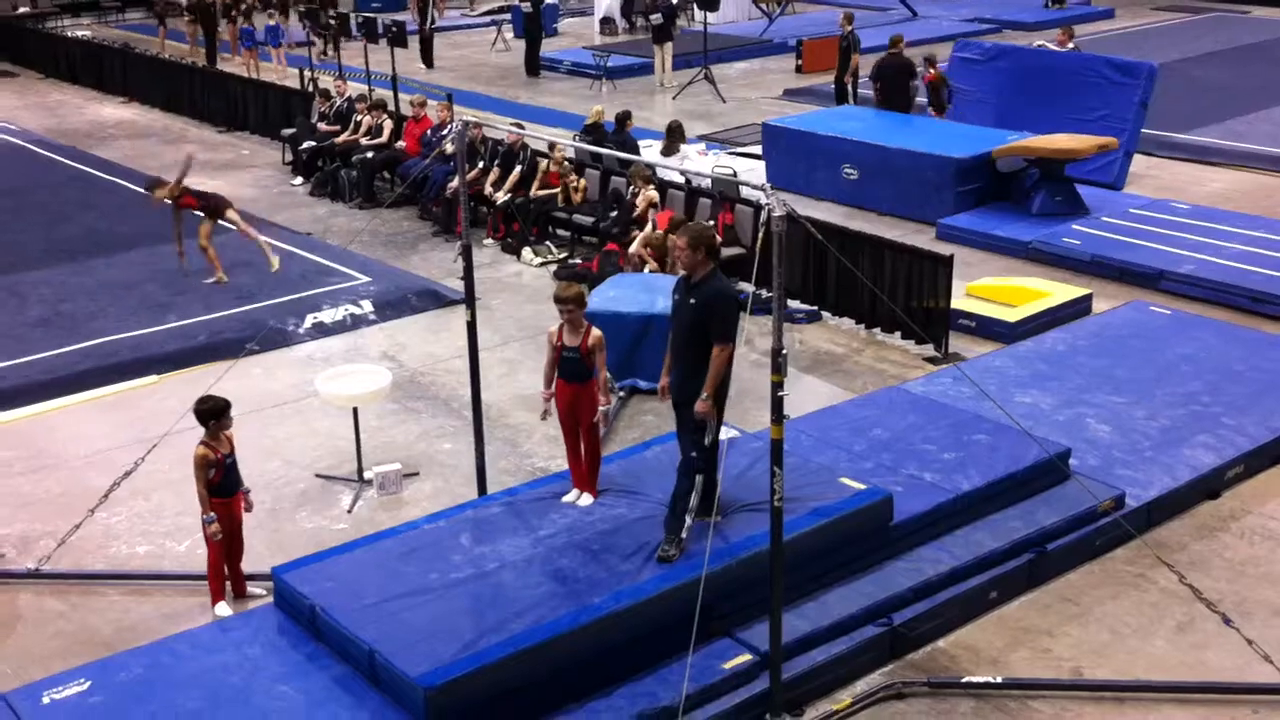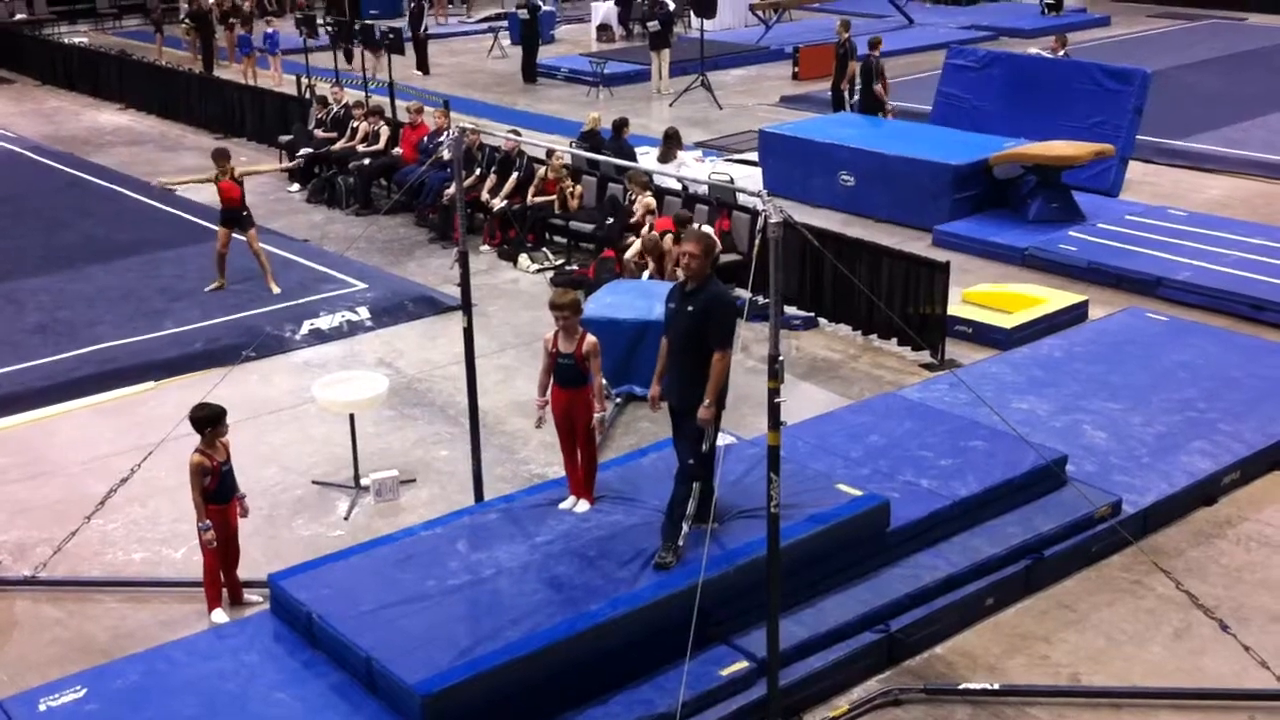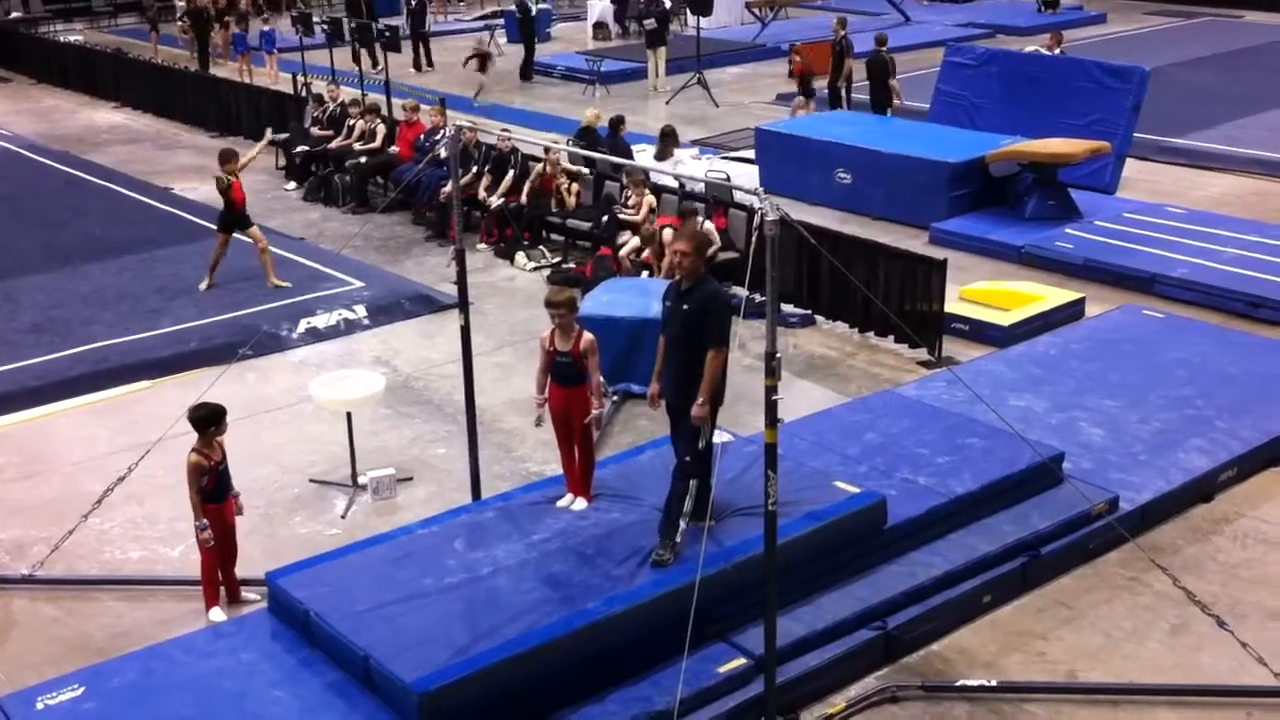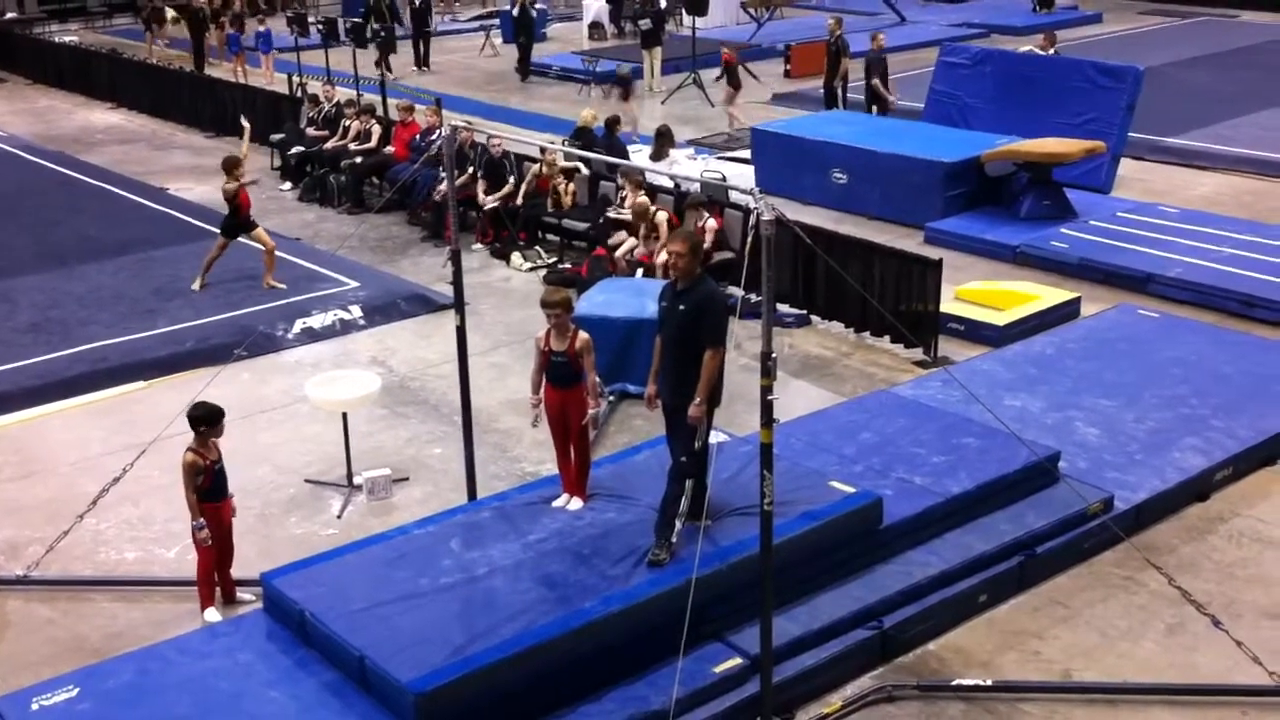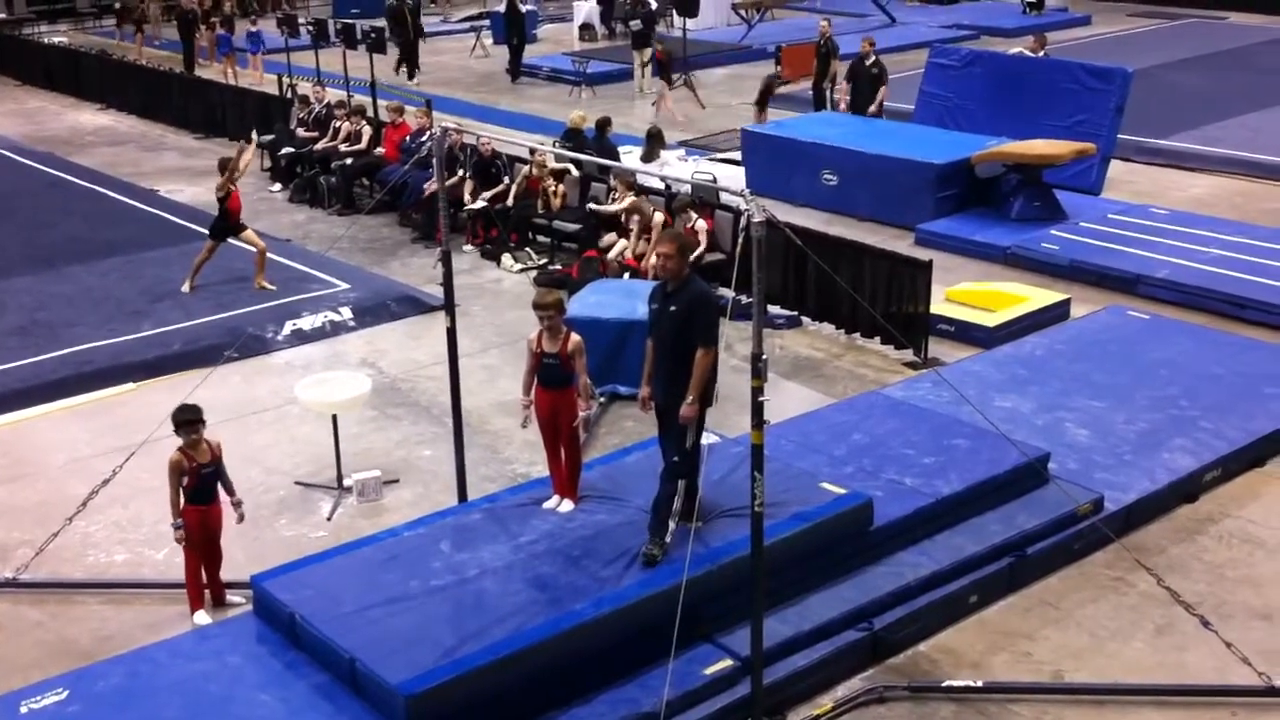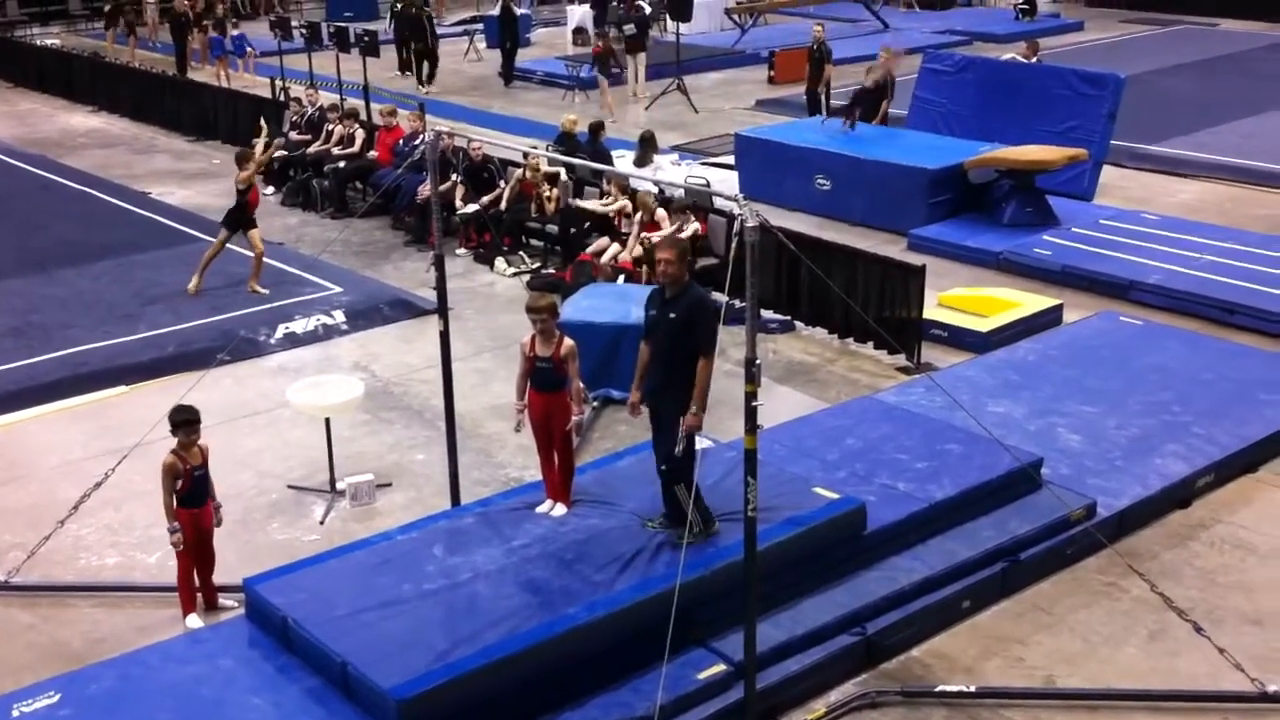
dt=0.7s
person 1, frame 1
left shoulder: (721, 293)
right shoulder: (683, 284)
left elbow: (723, 349)
left wrist: (707, 396)
right wrist: (667, 373)
left hip: (703, 392)
right hip: (682, 385)
left knee: (693, 460)
right knee: (697, 452)
left ankle: (675, 533)
right ankle: (706, 506)
person 1, frame 2
left shoulder: (719, 299)
right shoulder: (676, 292)
left elbow: (722, 354)
left wrist: (710, 402)
right wrist: (657, 381)
left hip: (701, 398)
right hip: (678, 392)
left knee: (690, 467)
right knee: (693, 459)
left ankle: (672, 539)
right ankle: (702, 512)
person 1, frame 3
left shoulder: (714, 297)
right shoulder: (672, 290)
left elbow: (717, 352)
left wrist: (703, 401)
right wrist: (656, 380)
left hip: (699, 395)
right hip: (675, 390)
left knee: (687, 464)
right knee: (692, 456)
left ankle: (669, 536)
right ankle: (700, 509)
person 1, frame 4
left shoulder: (710, 297)
right shoulder: (668, 291)
left elbow: (714, 352)
left wrist: (700, 400)
right wrist: (653, 380)
left hip: (694, 395)
right hip: (671, 390)
left knee: (683, 464)
right knee: (686, 456)
left ankle: (665, 536)
right ankle: (696, 509)
person 1, frame 5
left shoulder: (701, 296)
right shoulder: (657, 292)
left elbow: (705, 351)
left wrist: (693, 399)
right wrist: (646, 383)
left hip: (688, 395)
right hip: (663, 390)
left knee: (677, 463)
right knee: (675, 457)
left ankle: (659, 535)
right ankle: (687, 509)
person 1, frame 6
left shoulder: (700, 303)
right shoulder: (655, 297)
left elbow: (706, 360)
left wrist: (696, 408)
right wrist: (637, 387)
left hip: (682, 399)
right hip: (657, 394)
left knee: (673, 464)
right knee: (666, 460)
left ankle: (701, 522)
right ankle: (675, 514)
person 2, frame 1
left shoulder: (594, 336)
right shoulder: (554, 334)
left elbow: (601, 371)
right elbow: (550, 366)
left wrist: (603, 403)
right wrist: (546, 397)
left hip: (587, 391)
right hip: (564, 391)
left knee: (590, 442)
right knee: (571, 441)
left ankle: (590, 489)
right ankle: (577, 485)
person 2, frame 2
left shoulder: (589, 343)
right shoulder: (550, 340)
left elbow: (597, 378)
right elbow: (545, 373)
left wrist: (599, 410)
right wrist: (540, 405)
left hip: (582, 398)
right hip: (560, 398)
left knee: (586, 448)
right knee: (567, 447)
left ankle: (587, 495)
right ankle: (574, 492)
person 2, frame 3
left shoulder: (586, 340)
right shoulder: (546, 338)
left elbow: (594, 375)
right elbow: (543, 372)
left wrist: (597, 407)
right wrist: (540, 403)
left hip: (579, 395)
right hip: (557, 396)
left knee: (584, 445)
right knee: (564, 445)
left ankle: (584, 493)
right ankle: (571, 489)
person 2, frame 4
left shoulder: (582, 340)
right shoulder: (542, 338)
left elbow: (590, 375)
right elbow: (537, 372)
left wrist: (593, 406)
right wrist: (535, 403)
left hip: (576, 396)
right hip: (553, 396)
left knee: (580, 446)
right knee: (560, 446)
left ankle: (579, 493)
right ankle: (567, 490)
person 2, frame 5
left shoulder: (574, 342)
right shoulder: (533, 340)
left elbow: (582, 377)
right elbow: (529, 373)
left wrist: (584, 408)
right wrist: (526, 404)
left hip: (566, 398)
right hip: (543, 398)
left knee: (570, 448)
right knee: (551, 448)
left ankle: (570, 495)
right ankle: (558, 492)
person 2, frame 6
left shoulder: (567, 346)
right shoulder: (527, 344)
left elbow: (575, 381)
right elbow: (522, 377)
left wrist: (577, 413)
right wrist: (519, 408)
left hip: (559, 402)
right hip: (537, 402)
left knee: (563, 452)
right knee: (544, 452)
left ankle: (563, 499)
right ankle: (551, 496)
person 3, frame 1
left shoulder: (228, 437)
right shoulder: (203, 452)
right elbow: (201, 488)
left wrist: (245, 492)
right wrist: (209, 519)
left hip: (234, 500)
right hip: (217, 506)
left knee: (236, 548)
right knee: (218, 554)
left ankle: (240, 588)
right ankle: (218, 599)
person 3, frame 2
left shoulder: (224, 444)
right shoulder: (198, 460)
right elbow: (197, 495)
left wrist: (240, 498)
right wrist: (204, 526)
left hip: (229, 507)
right hip: (212, 513)
left knee: (232, 555)
right knee: (214, 561)
left ankle: (236, 595)
right ankle: (215, 606)
person 3, frame 3
left shoulder: (219, 443)
right shoulder: (196, 459)
right elbow: (194, 494)
left wrist: (235, 496)
right wrist: (201, 525)
left hip: (225, 506)
right hip: (209, 512)
left knee: (229, 552)
right knee: (211, 559)
left ankle: (234, 593)
right ankle: (212, 605)
person 3, frame 4
left shoulder: (214, 445)
right shoulder: (191, 459)
right elbow: (190, 493)
left wrist: (229, 498)
right wrist: (198, 525)
left hip: (222, 506)
right hip: (207, 512)
left knee: (226, 553)
right knee: (208, 559)
left ankle: (229, 593)
right ankle: (207, 605)
person 3, frame 5
left shoulder: (214, 446)
right shoulder: (178, 459)
left elbow: (223, 476)
right elbow: (174, 493)
left wrist: (236, 502)
right wrist: (177, 525)
left hip: (214, 509)
right hip: (193, 514)
left knee: (214, 555)
right knee: (194, 561)
left ankle: (219, 595)
right ankle: (197, 608)
person 3, frame 6
left shoulder: (203, 450)
right shoulder: (171, 462)
right elbow: (167, 497)
left wrist: (216, 507)
right wrist: (173, 528)
left hip: (204, 512)
right hip: (185, 517)
left knee: (207, 558)
right knee: (187, 564)
left ankle: (211, 599)
right ankle: (189, 611)
